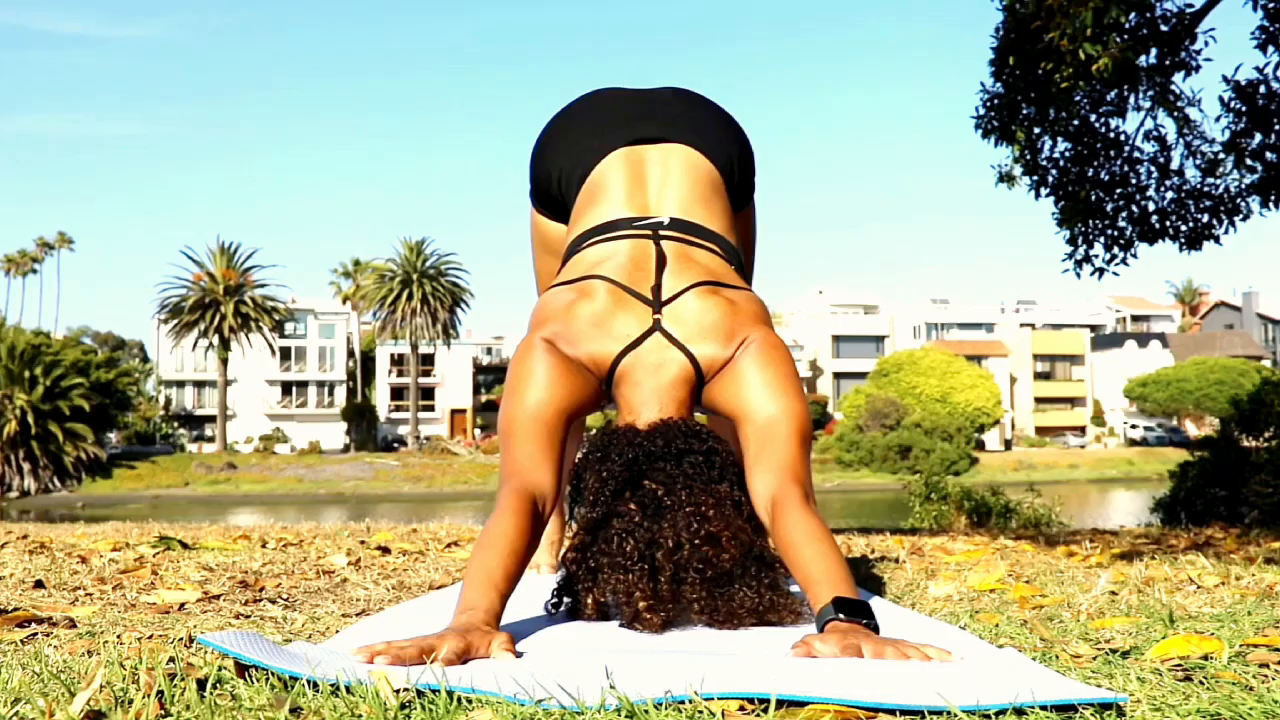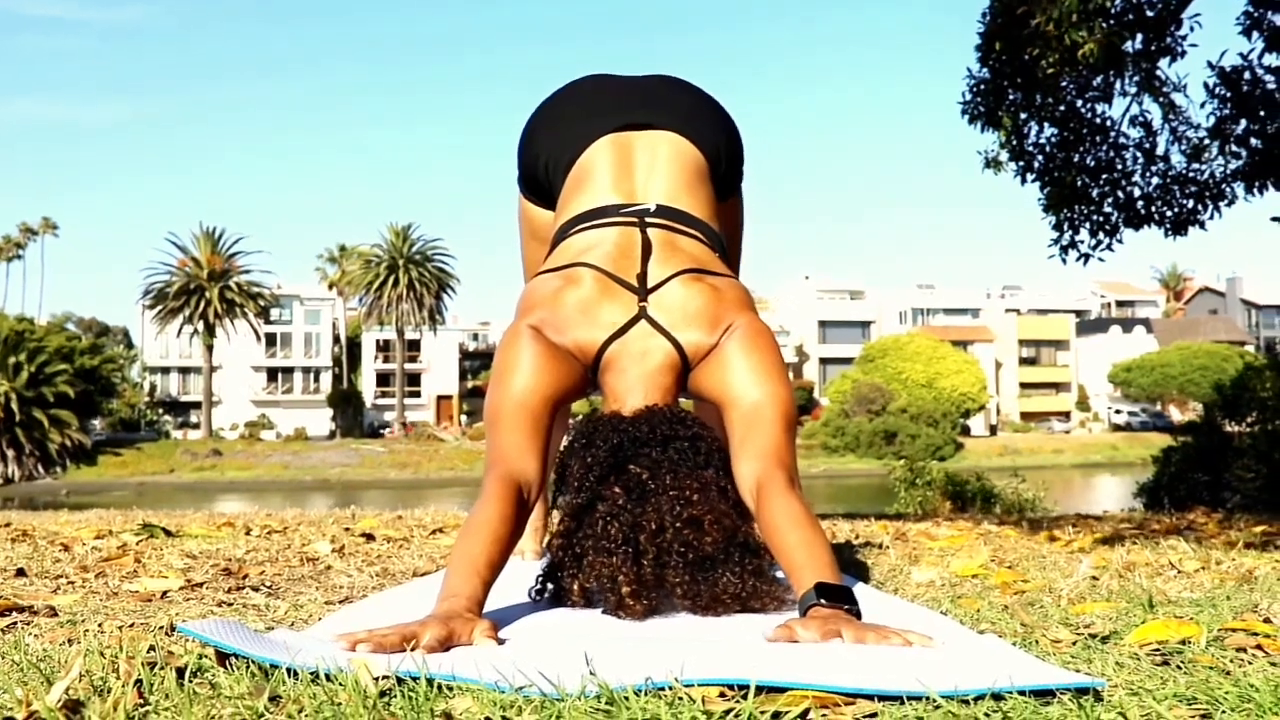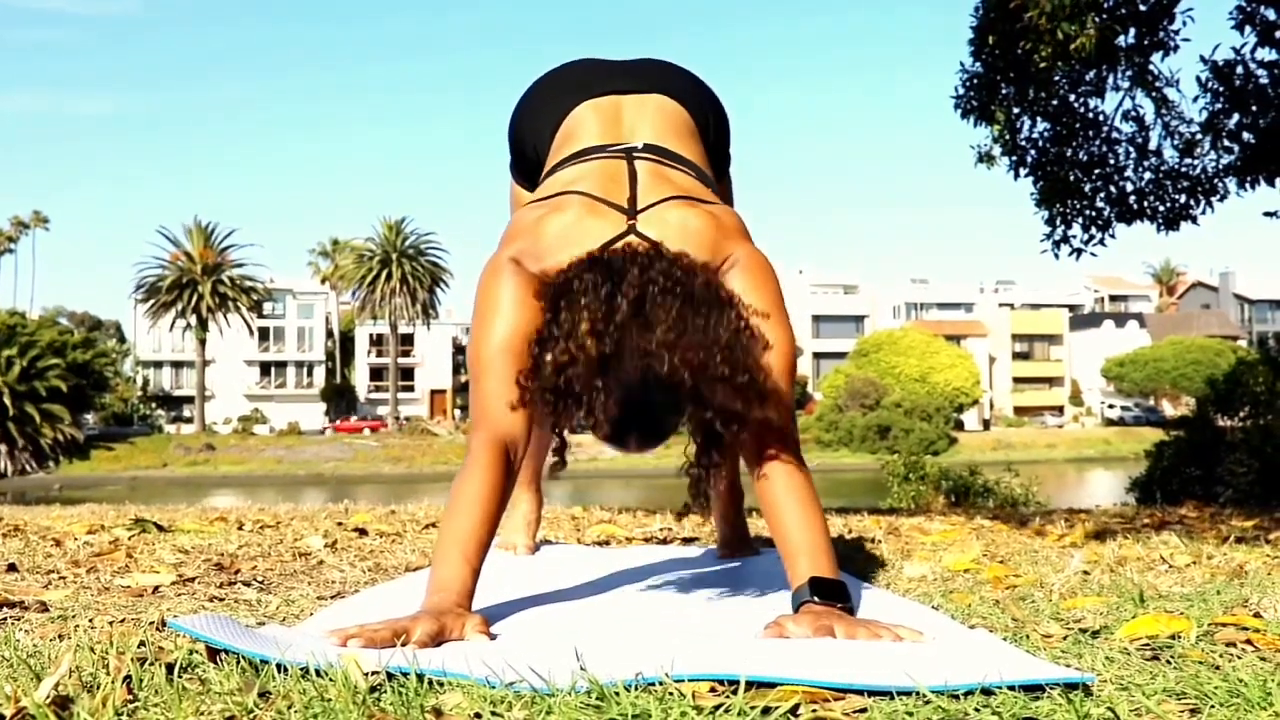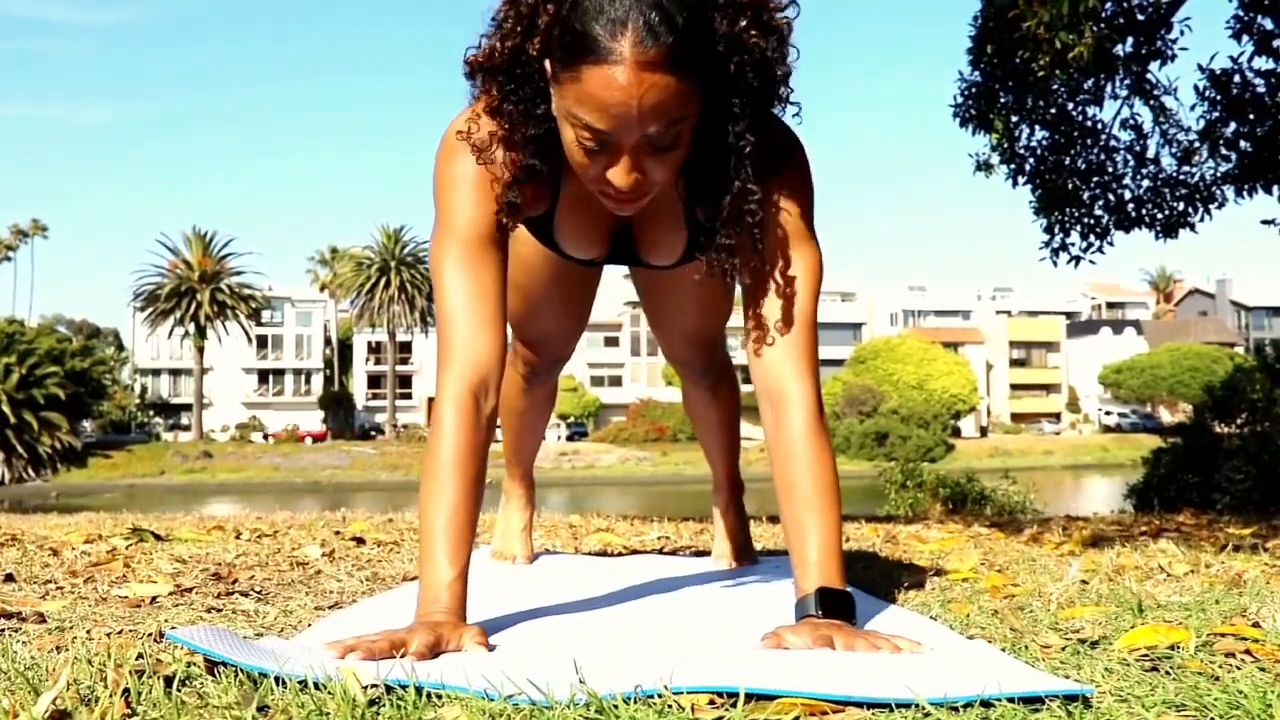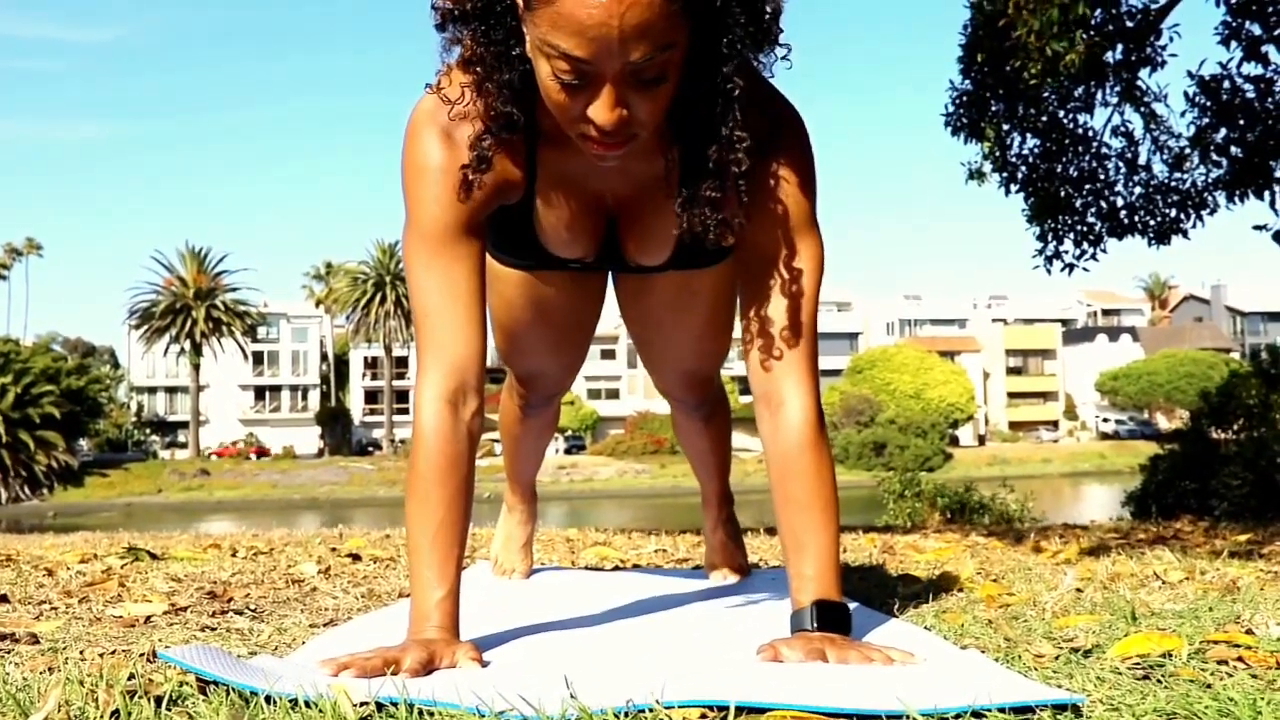
dt=1s
person 1, frame 1
left shoulder: (744, 355)
right shoulder: (556, 354)
left elbow: (788, 497)
right elbow: (520, 497)
left wrist: (845, 618)
right hip: (576, 143)
right ankle: (553, 539)
person 1, frame 2
left shoulder: (730, 341)
right shoulder: (544, 341)
left elbow: (772, 483)
right elbow: (505, 485)
left wrist: (828, 604)
left ankle: (724, 528)
right ankle: (540, 520)
person 1, frame 3
left shoulder: (731, 269)
right shoulder: (526, 268)
left elbow: (773, 441)
right elbow: (491, 441)
left wrist: (823, 597)
right wrist: (442, 604)
left knee: (722, 364)
right knee: (533, 361)
left ankle: (728, 505)
right ankle: (527, 497)
person 1, frame 4
left shoulder: (760, 159)
right shoulder: (489, 146)
left elbow: (788, 385)
right elbow: (467, 382)
left wrist: (823, 603)
right wrist: (440, 608)
left hip: (687, 232)
right hip: (551, 221)
right knee: (539, 352)
left ankle: (728, 500)
right ankle: (518, 495)
person 1, frame 5
left shoulder: (756, 130)
right shoulder: (457, 124)
left elbow: (786, 389)
right elbow: (448, 390)
left wrist: (820, 617)
right wrist: (432, 627)
left hip: (686, 238)
right hip: (536, 237)
right knee: (538, 381)
left ankle: (719, 515)
right ankle: (518, 507)
